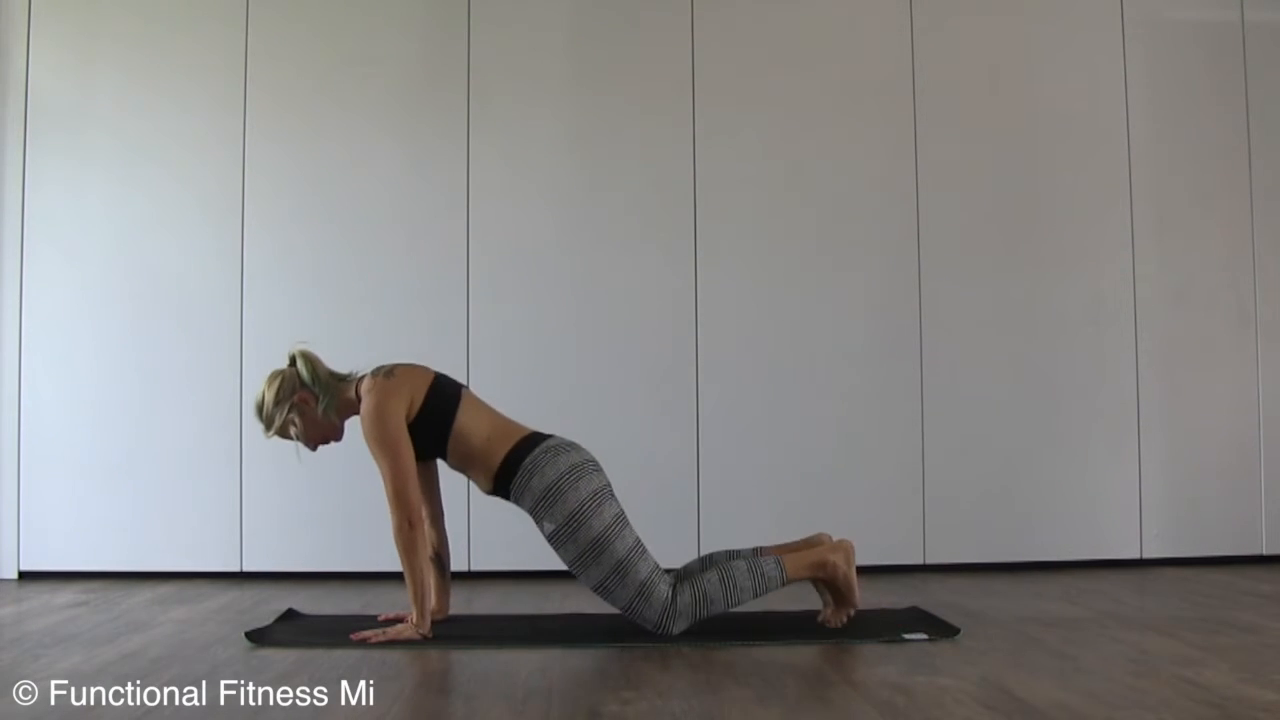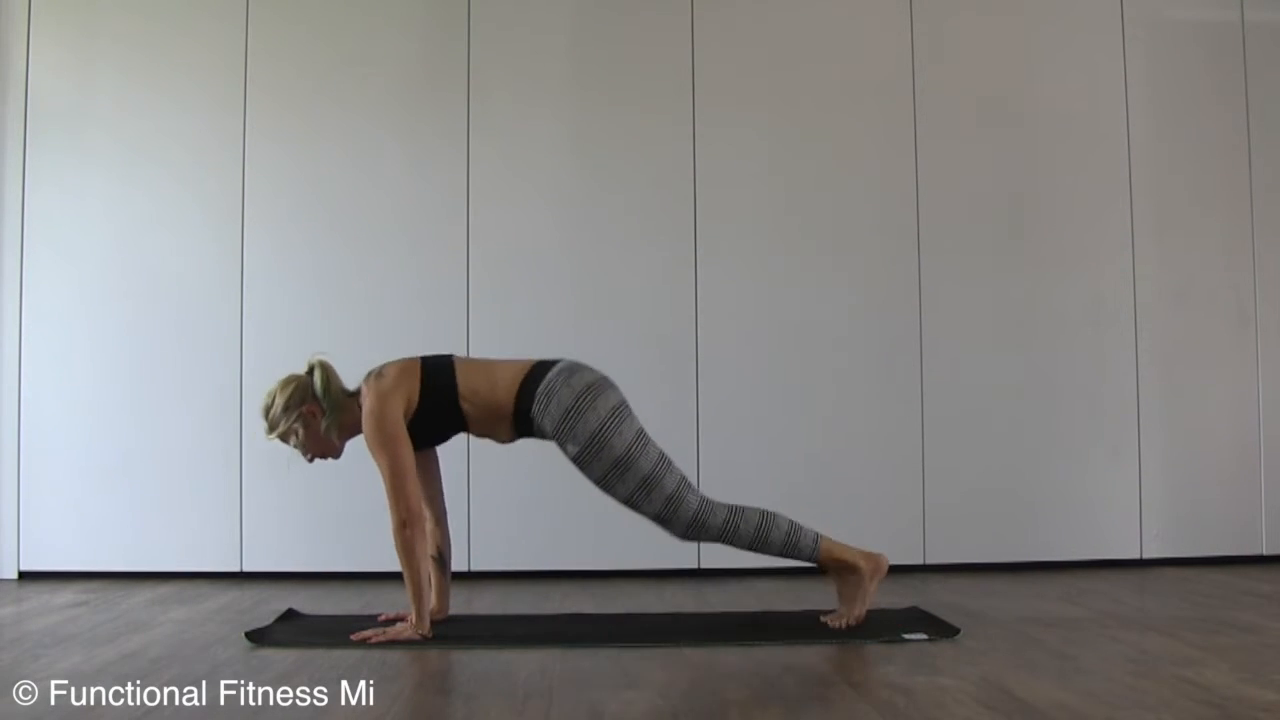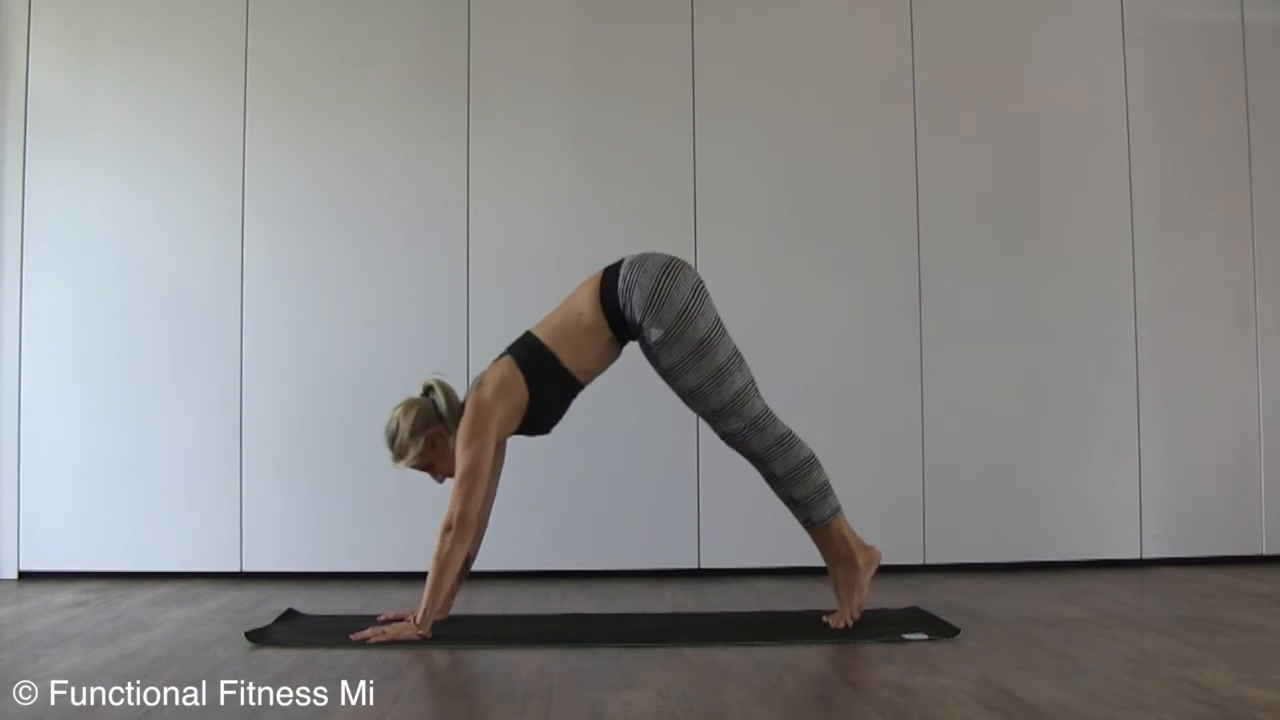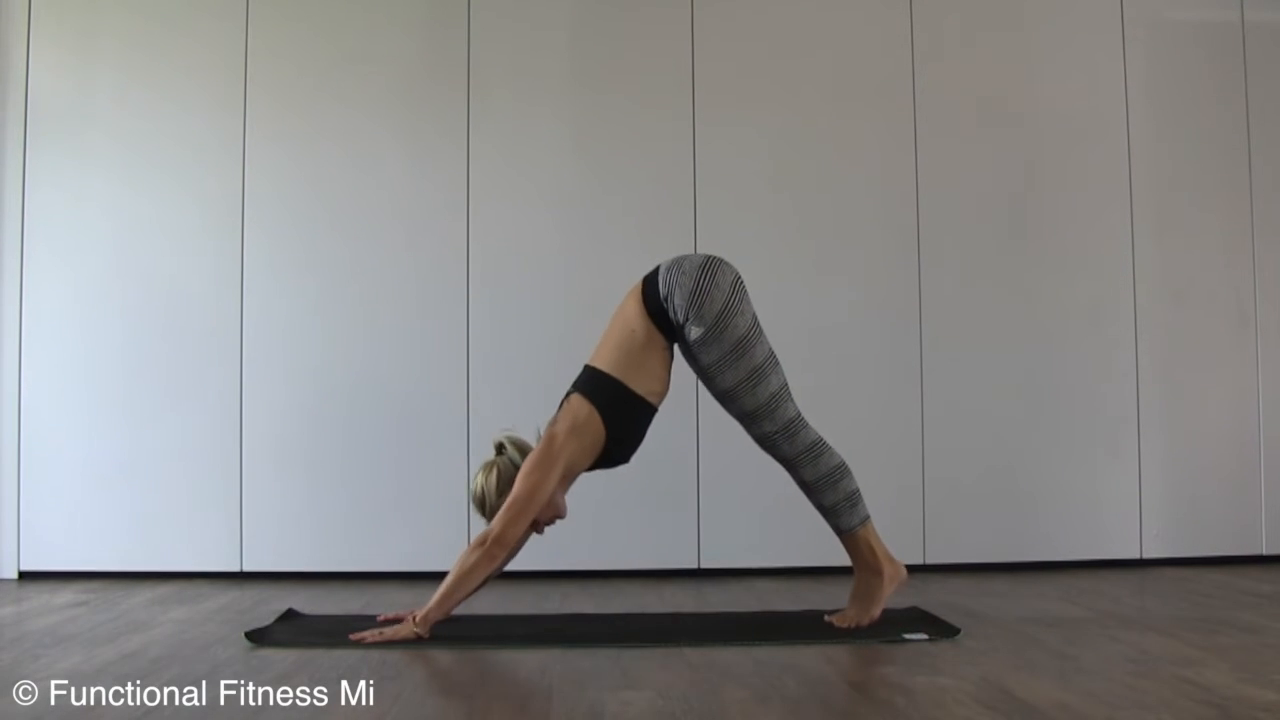
dt=0.5s
person 1, frame 1
left shoulder: (375, 401)
right shoulder: (394, 399)
left elbow: (410, 519)
right elbow: (430, 514)
left wrist: (419, 617)
right wrist: (437, 603)
left hip: (553, 482)
right hip: (558, 472)
left knee: (666, 611)
right knee: (661, 593)
left ankle: (822, 560)
right ankle: (807, 552)
person 1, frame 2
left shoulder: (376, 404)
right shoulder: (400, 409)
left elbow: (409, 520)
right elbow: (432, 513)
left wrist: (418, 617)
right wrist: (437, 602)
left hip: (571, 401)
right hip: (567, 398)
left knee: (690, 513)
right knee: (689, 515)
left ankle: (852, 559)
right ankle: (838, 556)
person 1, frame 3
left shoulder: (485, 415)
right shoulder: (486, 414)
left elbow: (458, 525)
right elbow: (469, 523)
left wrist: (421, 622)
right wrist: (435, 606)
left hip: (653, 292)
right hip: (647, 298)
left knee: (752, 426)
right knee: (745, 433)
left ankle: (850, 552)
right ankle: (841, 557)
person 1, frame 4
left shoulder: (558, 452)
right shoulder: (557, 451)
left elbow: (492, 545)
right elbow: (498, 546)
left wrist: (421, 622)
right wrist: (429, 610)
left hip: (693, 289)
right hip: (682, 299)
left knee: (783, 432)
right knee: (779, 437)
left ankle: (876, 562)
right ankle: (870, 561)
